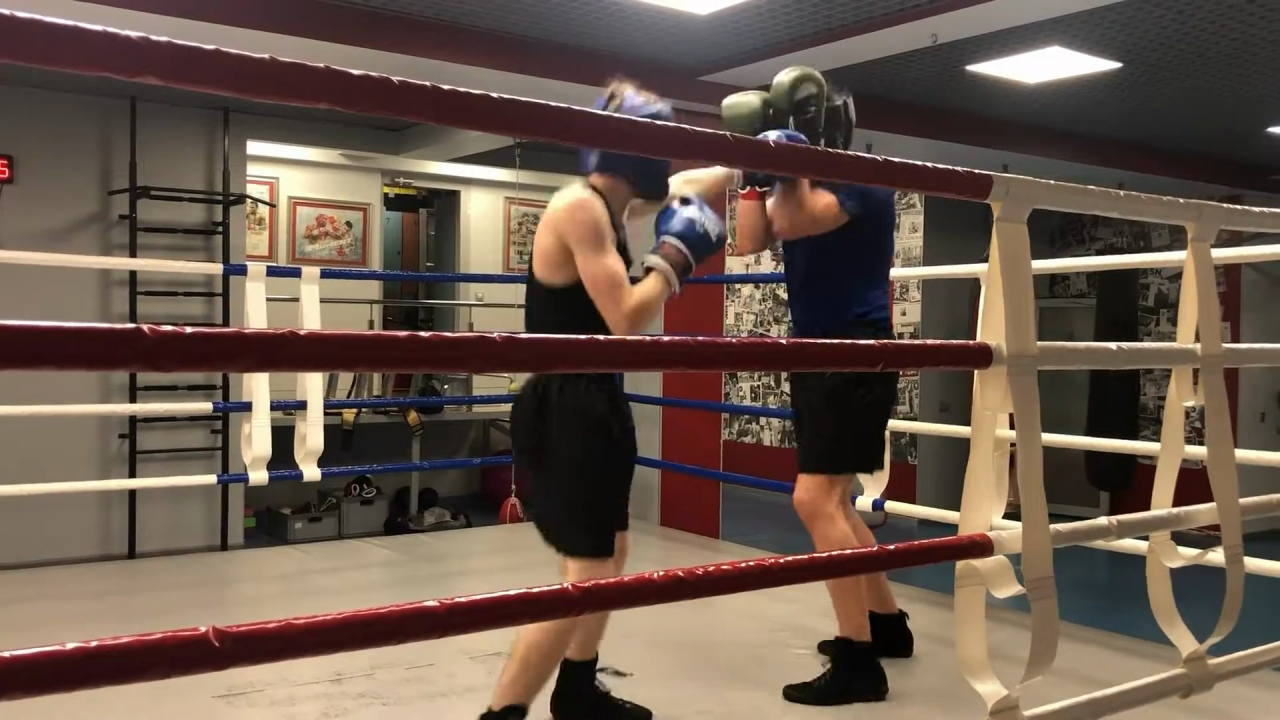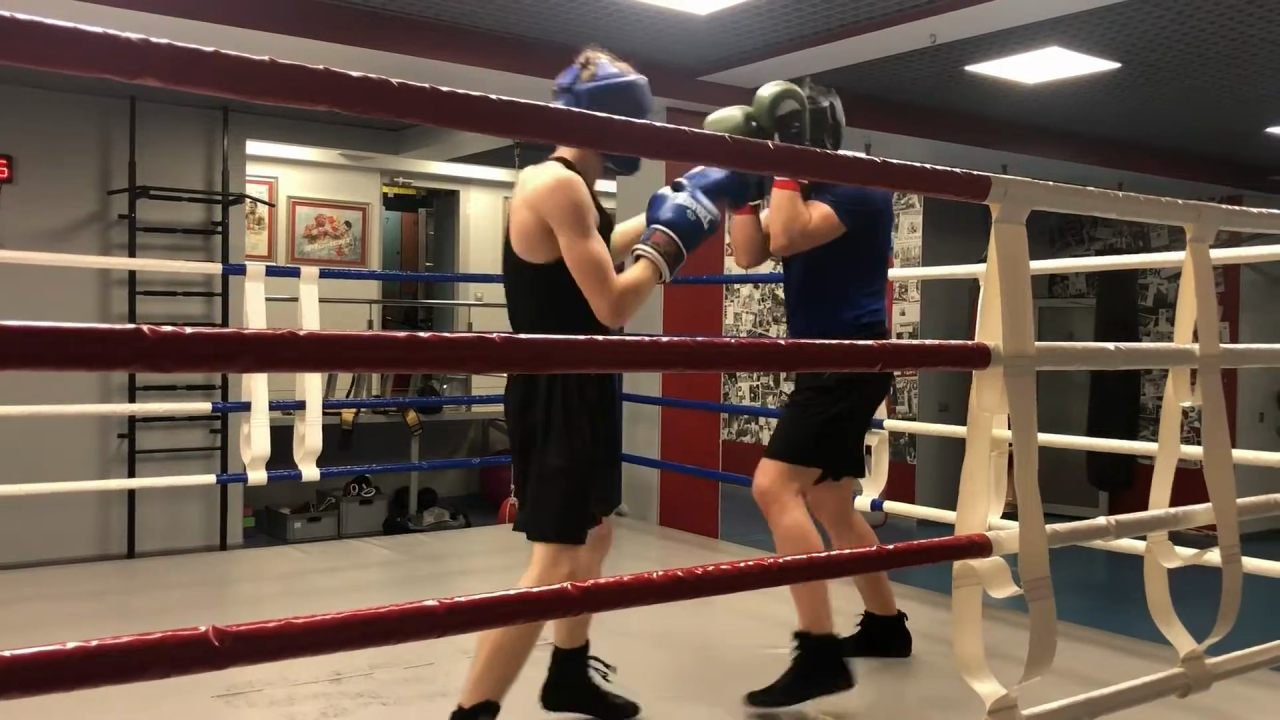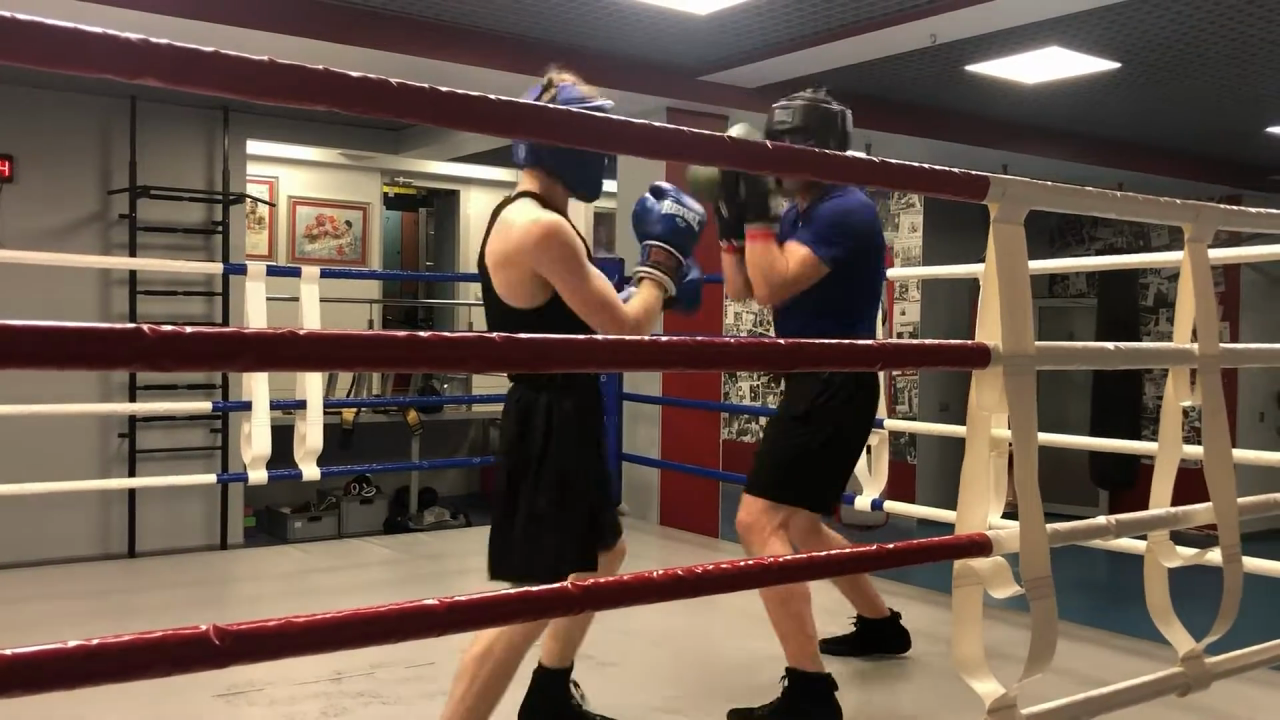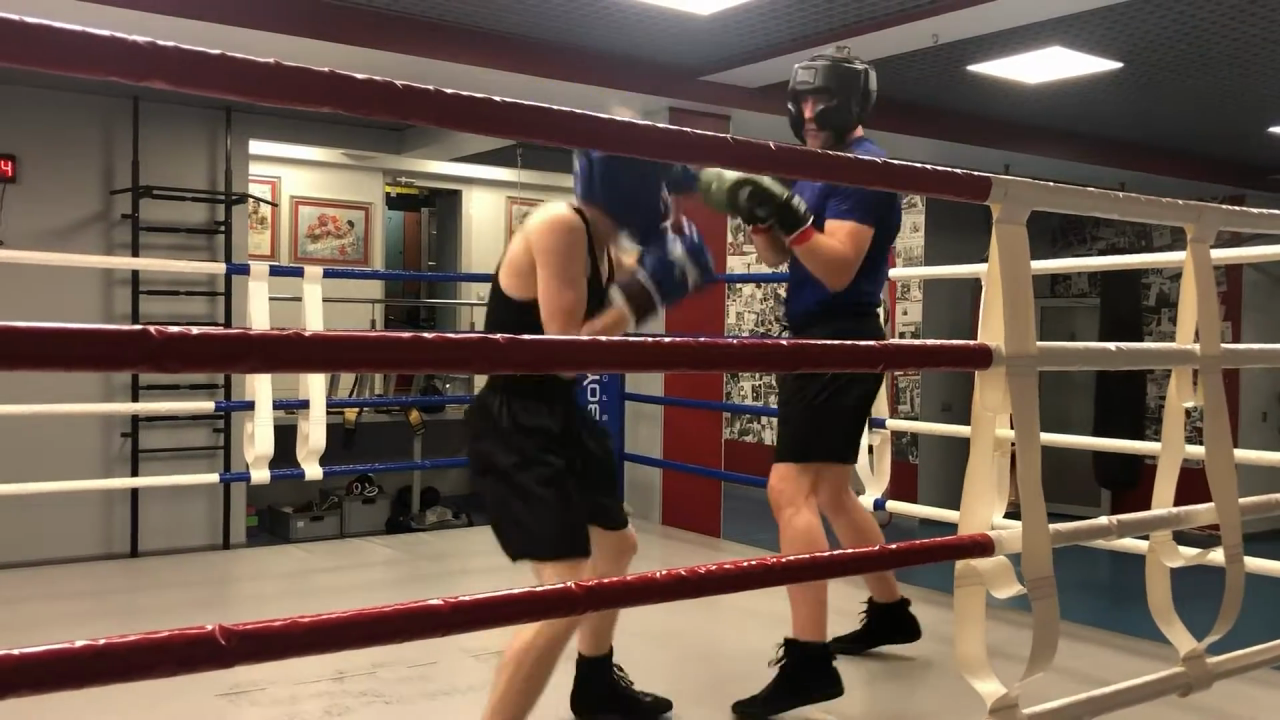
dt=0.2s
person 1, frame 1
left shoulder: (863, 183)
right shoulder: (802, 178)
left elbow: (791, 226)
right elbow: (750, 242)
left wrist: (796, 149)
right wrist: (754, 169)
left knee: (815, 500)
right knee: (831, 500)
left ankle: (859, 661)
right ankle: (887, 622)
person 1, frame 2
left shoulder: (859, 188)
right shoulder: (804, 188)
left elbow: (787, 239)
right elbow: (748, 255)
left hip: (851, 360)
right hip: (828, 363)
left knee: (775, 486)
right knee: (829, 501)
left ankle: (818, 653)
right ankle: (885, 624)
person 1, frame 3
left shoulder: (846, 212)
right shoulder: (799, 212)
left elbow: (772, 288)
right elbow: (743, 290)
left wrist: (757, 211)
right wrist: (733, 220)
left hip: (831, 386)
right hip: (819, 386)
left knee: (759, 522)
right knee: (800, 525)
right ankle: (880, 624)
person 1, frame 4
right shoulder: (822, 170)
left elbow: (837, 272)
right elbow: (776, 256)
left wrist: (788, 214)
right wrist: (757, 209)
left hip: (839, 346)
right hip: (818, 346)
left knee: (790, 490)
right knee: (831, 490)
left ankle: (808, 662)
right ankle: (890, 610)
person 2, frame 1
left shoulder: (606, 204)
right shoulder: (581, 207)
left elbow: (685, 190)
right elbow: (625, 319)
right wrist: (678, 253)
left hip: (591, 399)
right hip: (567, 403)
left knee: (611, 549)
right knee: (585, 573)
person 2, frame 2
left shoulder: (569, 182)
right shoulder: (557, 184)
left elbow: (604, 247)
right elbow: (612, 305)
left wrist: (659, 218)
right wrist: (668, 240)
left hip: (577, 386)
right hip: (557, 389)
left knee: (595, 530)
right knee: (555, 564)
person 2, frame 3
left shoulder: (526, 215)
right shoulder: (541, 229)
right elbow: (622, 331)
left wrist: (649, 277)
right wrist: (664, 257)
left hip: (564, 419)
right hip: (550, 425)
left knee: (603, 557)
person 2, frame 4
left shoulder: (600, 239)
right shoulder: (561, 229)
right wrist: (643, 292)
left hip: (555, 418)
right hip: (517, 423)
left knee: (616, 545)
right knee: (570, 588)
